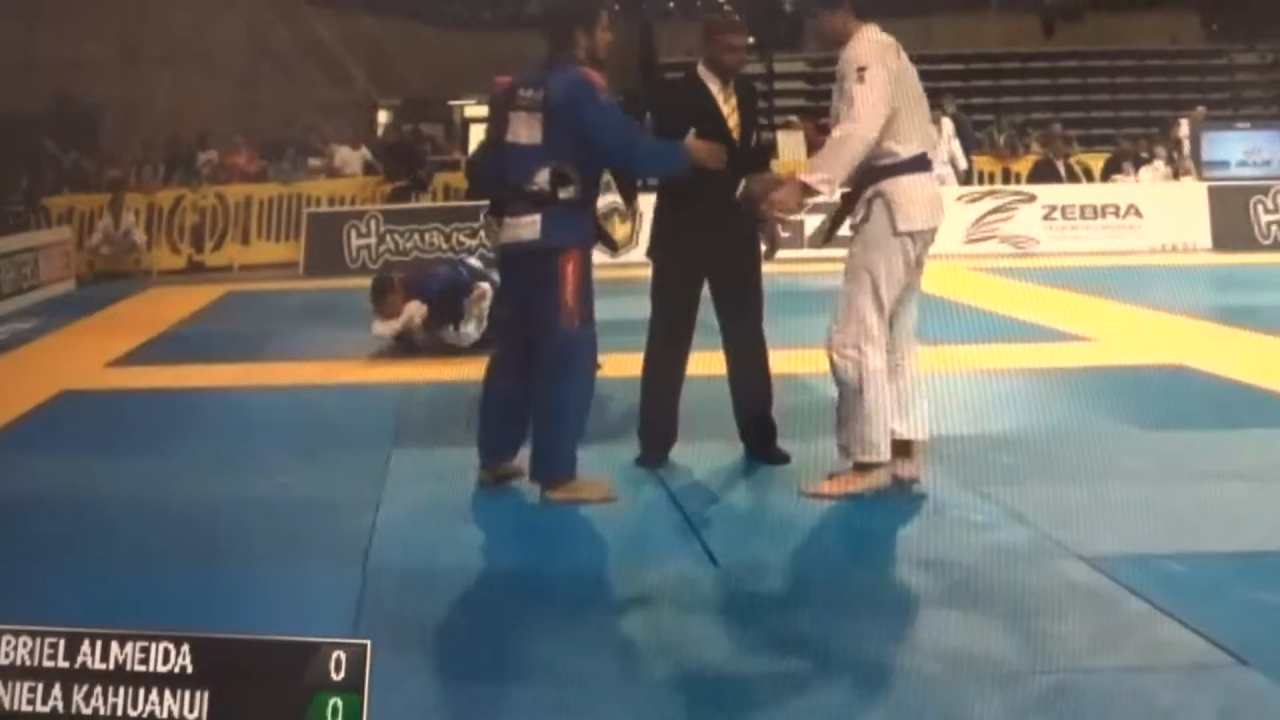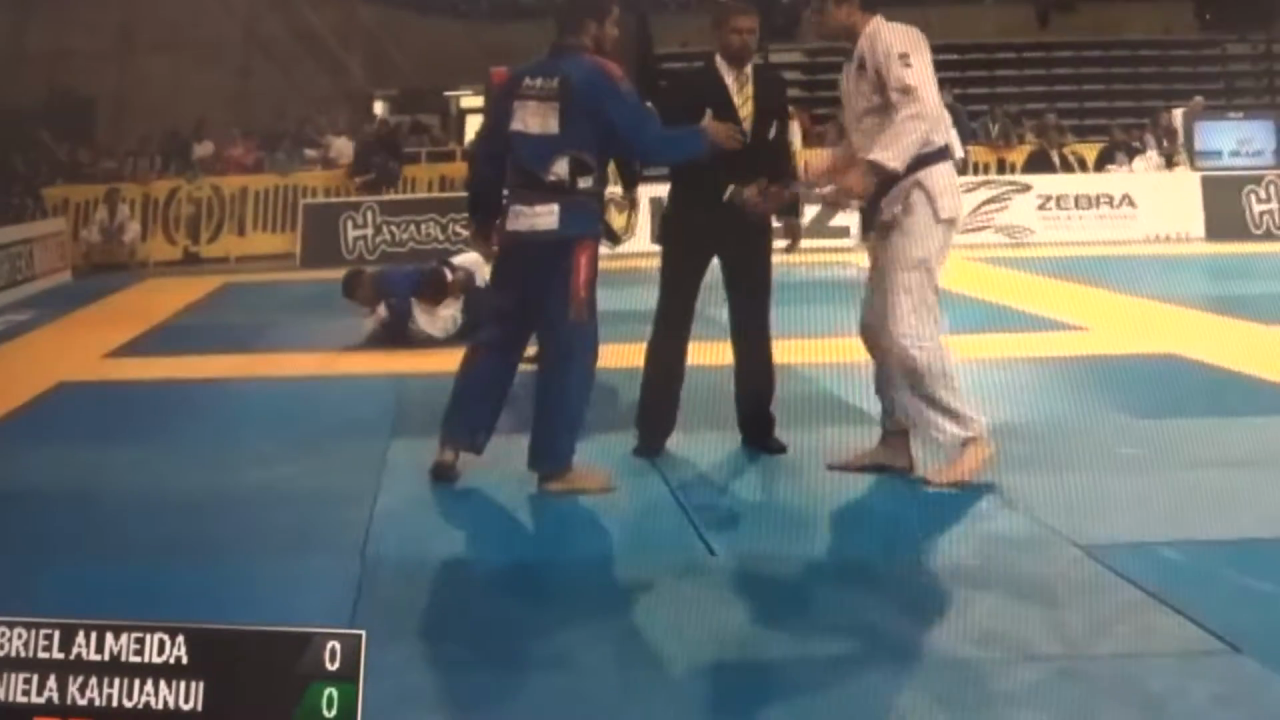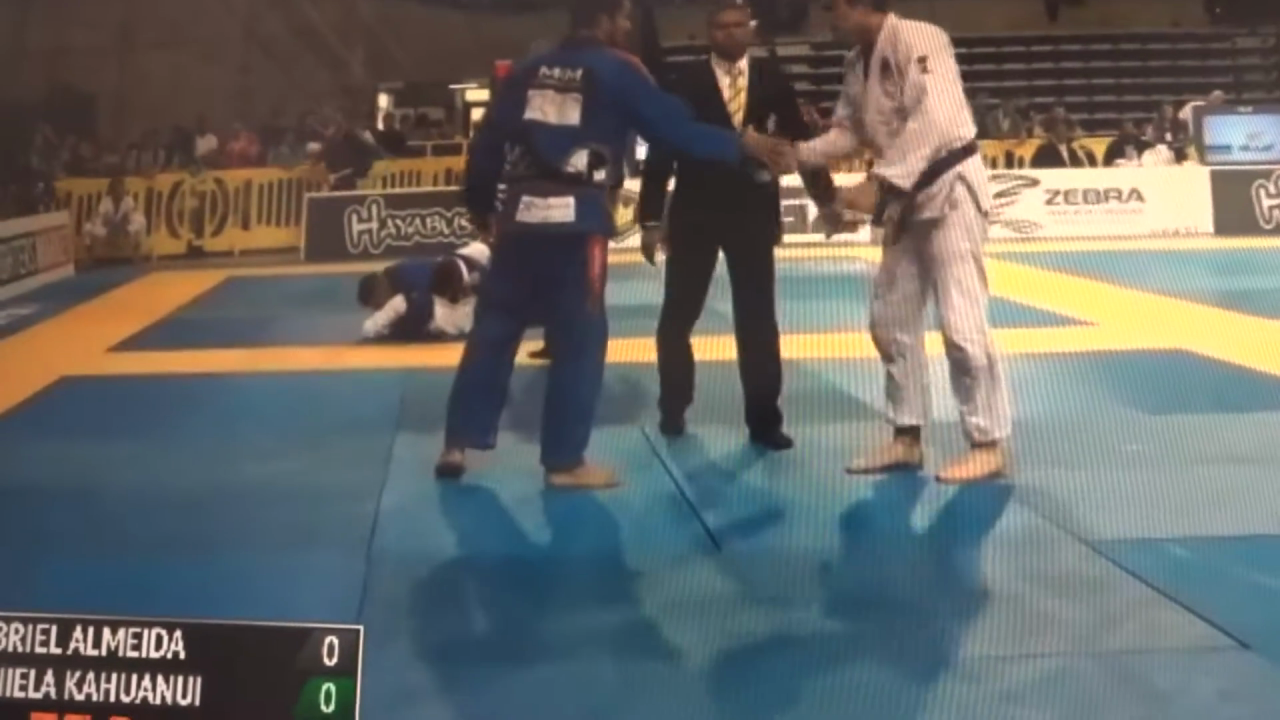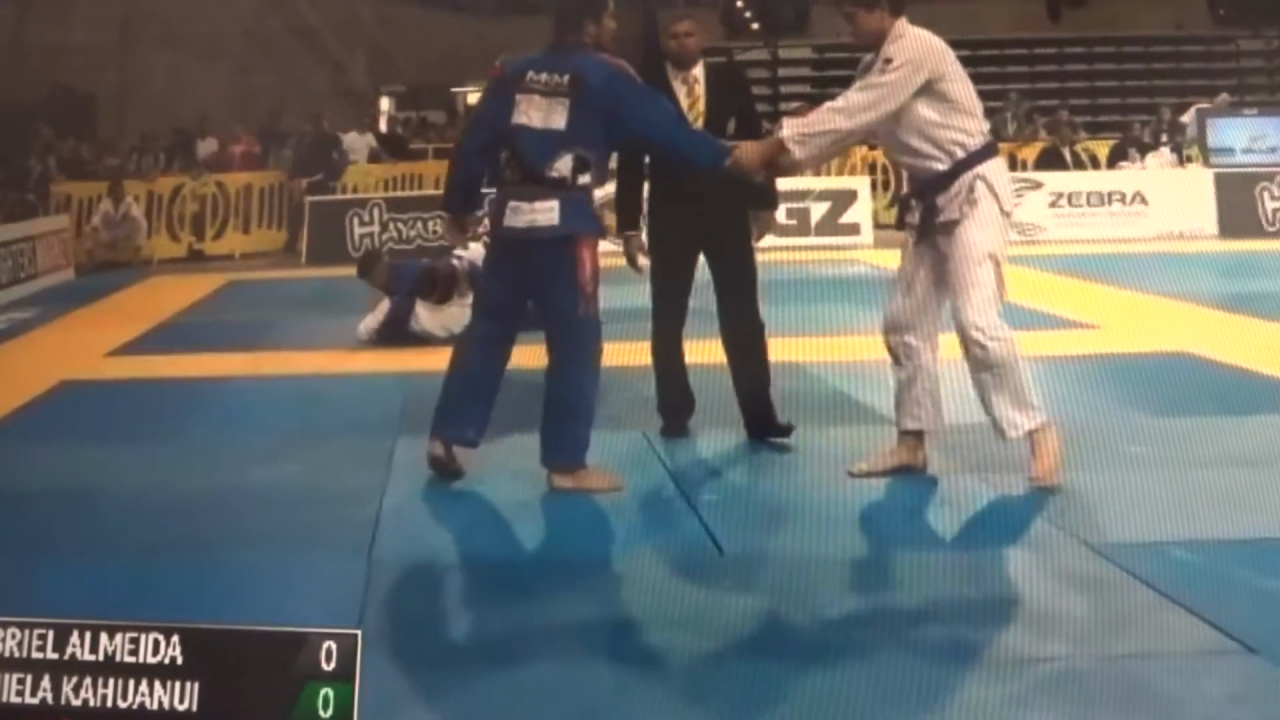
dt=0.4s
person 1, frame 1
left shoulder: (517, 90)
right shoulder: (583, 85)
left elbow: (487, 163)
right elbow: (627, 152)
right wrist: (686, 153)
left hip: (516, 233)
right hip: (560, 235)
left knee: (515, 348)
right knee: (568, 355)
left ankle: (495, 457)
right ankle: (557, 475)
person 1, frame 2
left shoulder: (519, 79)
right shoulder: (597, 76)
left elbow: (486, 153)
right elbow: (645, 143)
left wrist: (482, 213)
right wrist: (704, 137)
left hip: (517, 223)
right hip: (567, 227)
left knee: (497, 336)
right knee: (569, 346)
left ankle: (453, 444)
right ankle: (554, 466)
person 1, frame 3
left shoulder: (530, 70)
right shoulder: (617, 71)
left elbow: (488, 139)
right elbow: (675, 128)
left wrist: (480, 201)
right wrist: (740, 144)
left hip: (521, 215)
right hip: (576, 220)
left knee: (493, 330)
right knee: (579, 341)
left ankle: (457, 443)
right ankle: (564, 461)
person 1, frame 4
left shoulder: (515, 73)
right shoulder: (606, 75)
left elbow: (474, 144)
right elbow: (662, 126)
left wrist: (460, 205)
right wrist: (721, 155)
left hip: (511, 219)
right hip: (565, 224)
left knee: (488, 332)
right knee: (576, 344)
left ankle: (447, 437)
right ankle: (567, 463)
person 2, frame 1
left shoulder: (867, 50)
right shoulder: (883, 52)
left elbow: (859, 128)
left wrist: (801, 186)
right wrist: (800, 181)
left hip: (892, 203)
right hip: (903, 199)
left knee: (854, 337)
right knee: (892, 334)
left ankle: (867, 464)
right ankle: (902, 451)
person 2, frame 2
left shoulder: (893, 40)
right shoulder: (859, 57)
left elbow: (919, 108)
left wrist: (870, 169)
right wrist: (824, 176)
left hip: (917, 195)
right hip: (891, 198)
left knee: (909, 328)
right knee: (879, 325)
left ankle: (970, 439)
right ankle: (895, 440)
person 2, frame 3
right shoulder: (859, 62)
left elbow: (933, 121)
right elbow: (850, 130)
left wrist: (876, 181)
right wrist: (795, 155)
left hip: (952, 189)
right hip: (908, 196)
left knee: (962, 322)
right knee: (892, 318)
left ankle: (989, 443)
right ankle: (908, 437)
person 2, frame 4
left shoulder: (916, 48)
right shoulder: (881, 60)
left elbow: (852, 114)
right elbow: (845, 122)
left wrist: (773, 145)
right wrist: (770, 153)
left hip: (973, 192)
right hip: (932, 198)
left knee: (976, 322)
right knee: (906, 321)
left ankle: (1038, 430)
right ankle: (911, 442)
person 3, frame 1
left shoulder: (747, 93)
right shoulder: (677, 97)
left wrist: (763, 215)
right wrist: (741, 188)
left hip: (736, 231)
right hip: (683, 232)
left knee: (747, 335)
right knee: (669, 338)
left ankle: (759, 437)
right ankle: (656, 441)
person 3, frame 2
left shoulder: (771, 84)
right shoulder: (691, 87)
left elbow: (779, 151)
left wrist: (788, 210)
right wrist: (730, 192)
left hip: (750, 219)
right hip: (693, 217)
left knee: (753, 324)
right knee: (672, 324)
left ankle: (756, 426)
right ankle: (653, 429)
person 3, frame 3
left shoulder: (773, 79)
right shoulder: (685, 81)
left elbow: (799, 138)
right elbow: (660, 152)
left wrist: (826, 196)
right wrist: (650, 219)
left hip: (752, 212)
right hip: (692, 213)
left knee: (756, 318)
right knee: (677, 316)
left ankle: (763, 420)
right ankle: (673, 408)
person 3, frame 4
left shoulder: (731, 82)
right shoulder: (647, 93)
left elbow: (754, 142)
right elbow: (630, 164)
left wrist: (764, 201)
right wrist: (629, 228)
left hip: (727, 213)
right hip: (670, 218)
left knee: (742, 315)
right knee: (667, 320)
left ankle: (759, 415)
right ankle: (676, 412)
